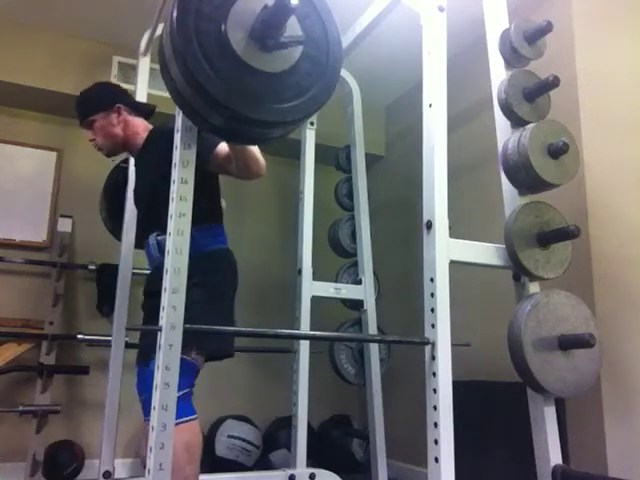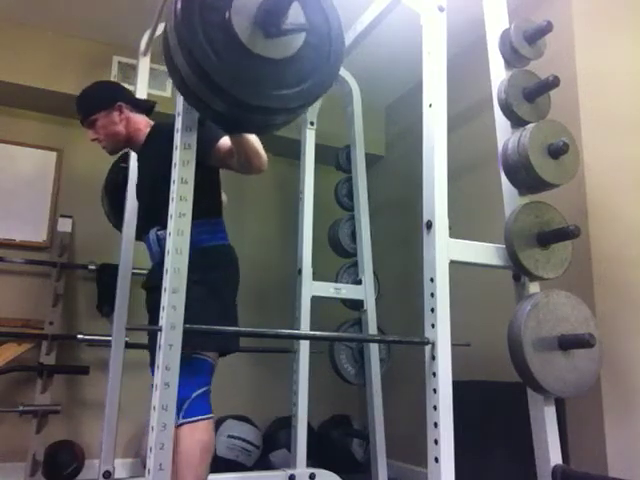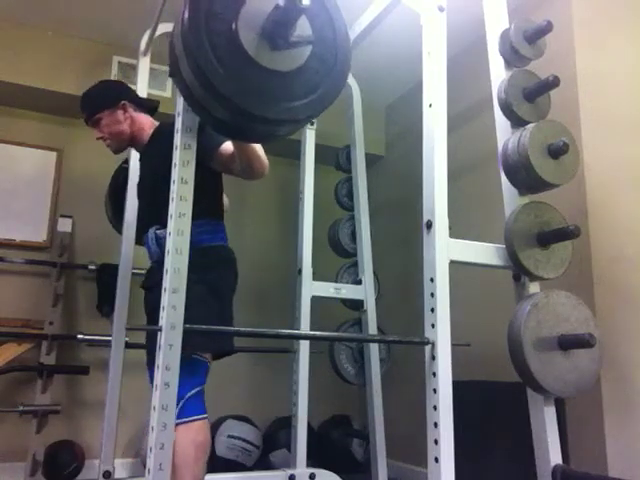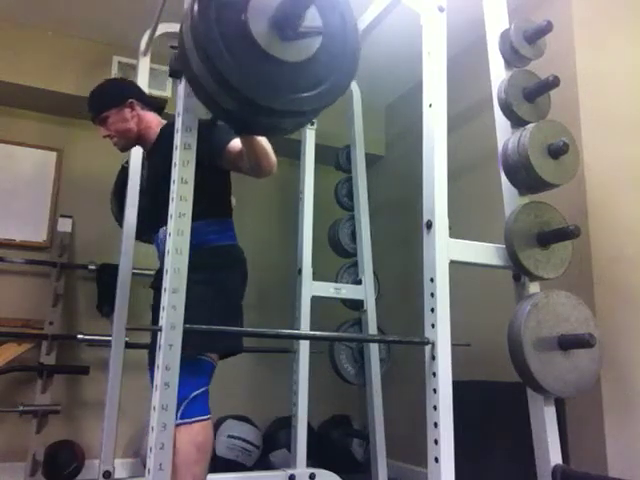
dt=0.2s
person 1, frame 1
left shoulder: (176, 140)
right shoulder: (143, 161)
left elbow: (252, 168)
left hip: (202, 275)
right hip: (169, 277)
right knee: (154, 387)
person 1, frame 2
left shoulder: (179, 134)
right shoulder: (147, 157)
left elbow: (254, 162)
left hip: (203, 270)
left knee: (186, 392)
right knee: (173, 393)
person 1, frame 3
left shoulder: (181, 136)
right shoulder: (150, 157)
left elbow: (255, 167)
left hip: (201, 271)
right hip: (169, 274)
left knee: (182, 392)
right knee: (170, 392)
person 1, frame 4
left shoulder: (191, 134)
right shoulder: (154, 156)
left elbow: (263, 165)
left hip: (209, 270)
right hip: (180, 273)
left knee: (184, 391)
right knee: (173, 390)
